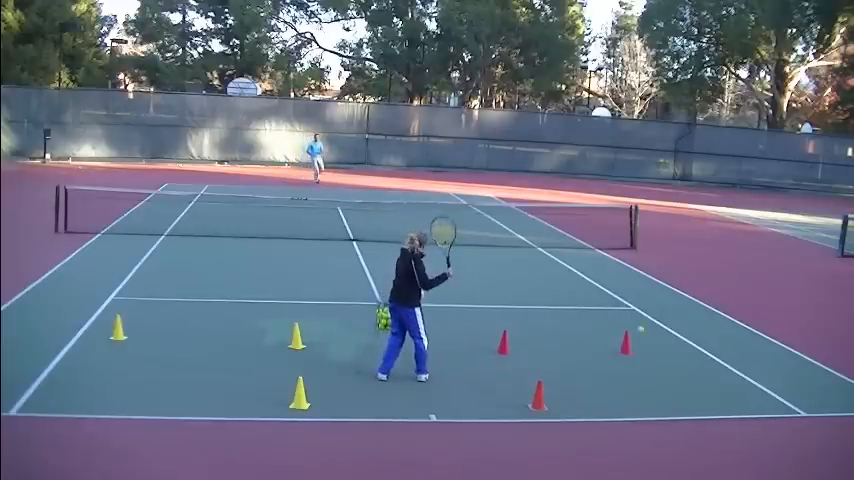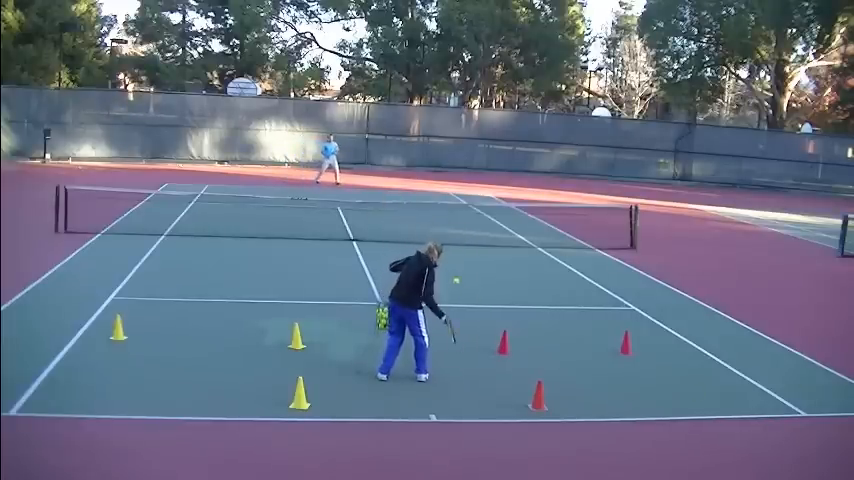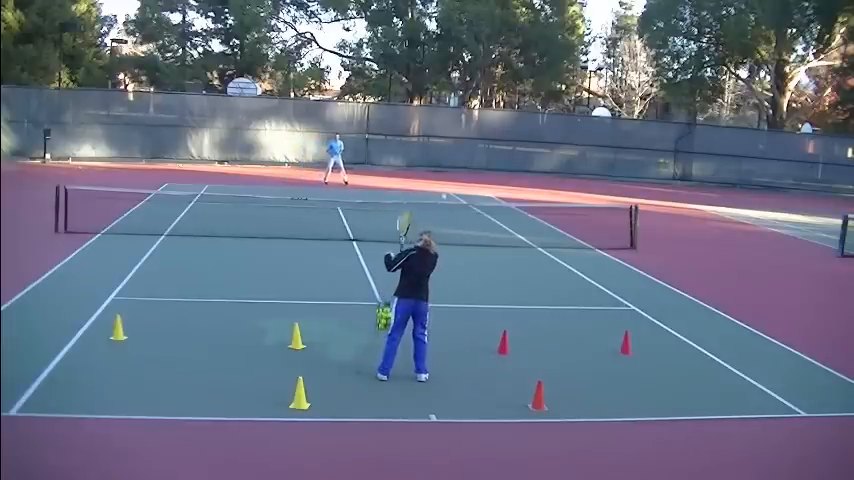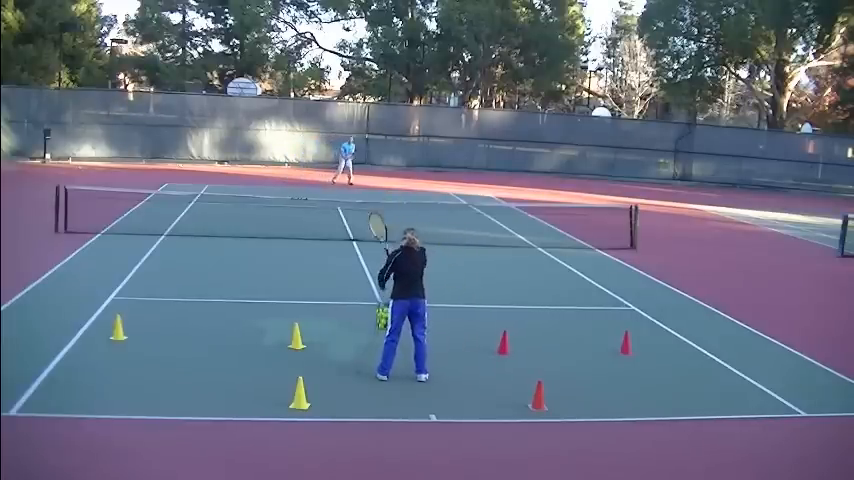
dt=0.4s
person 1, frame 1
left shoulder: (403, 257)
right shoulder: (415, 260)
right elbow: (425, 284)
right wrist: (445, 276)
left hip: (395, 302)
right hip: (409, 305)
left knee: (396, 336)
right knee: (420, 338)
left ankle: (383, 371)
right ankle: (422, 373)
person 1, frame 2
left shoulder: (412, 259)
right shoulder: (428, 269)
left elbow: (393, 267)
right elbow: (427, 298)
right wrist: (441, 315)
left hip: (394, 301)
right hip: (411, 306)
left knee: (395, 336)
right knee: (421, 339)
left ankle: (383, 371)
right ankle: (421, 373)
person 1, frame 3
left shoulder: (410, 253)
right shoulder: (433, 259)
left elbow: (391, 267)
left wrist: (388, 256)
left hip: (403, 298)
right hip: (422, 301)
left knee: (394, 335)
right knee: (420, 336)
left ankle: (383, 372)
right ankle: (421, 372)
person 1, frame 4
left shoulder: (396, 255)
right shoulder: (422, 255)
left elbow: (383, 276)
left wrist: (382, 286)
left hip: (399, 300)
right hip: (418, 299)
left knee: (392, 336)
right knee: (420, 336)
left ankle: (383, 372)
right ankle: (421, 373)
